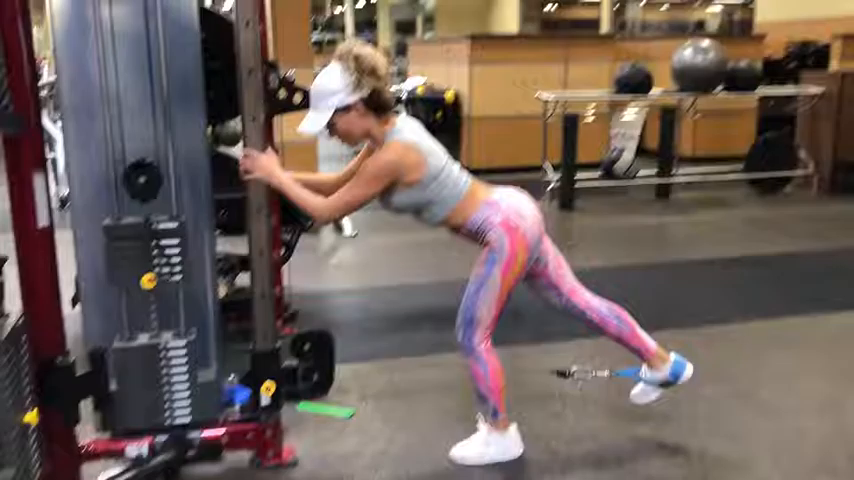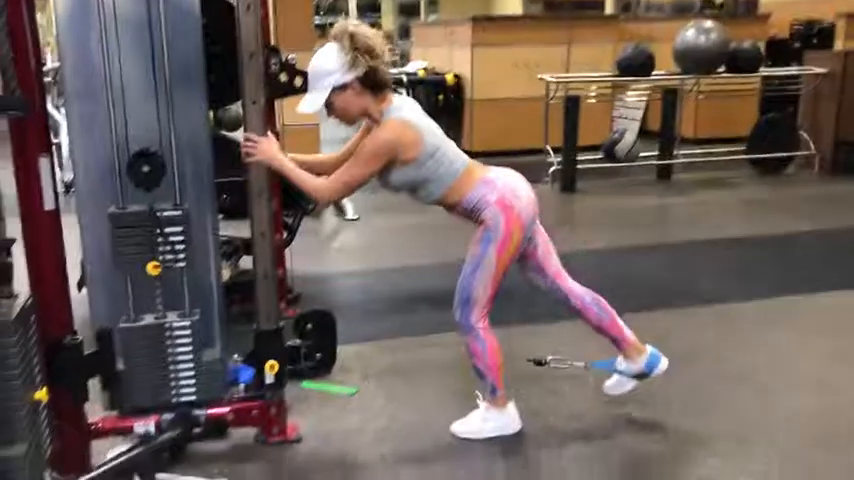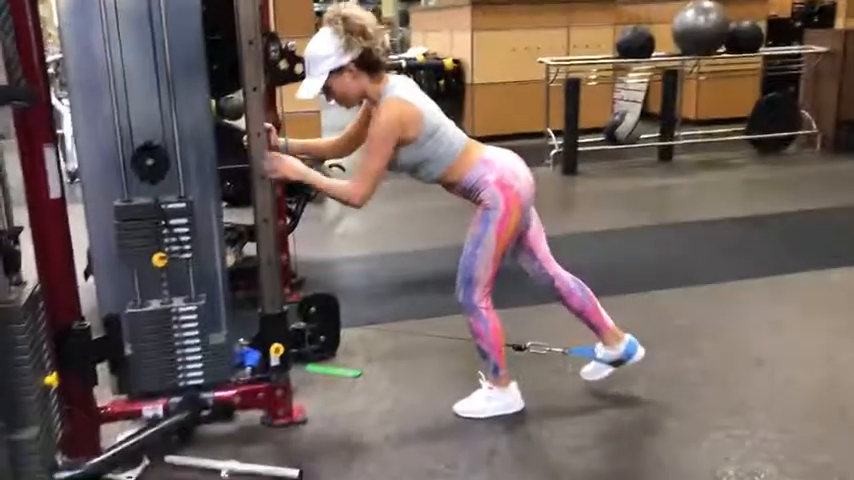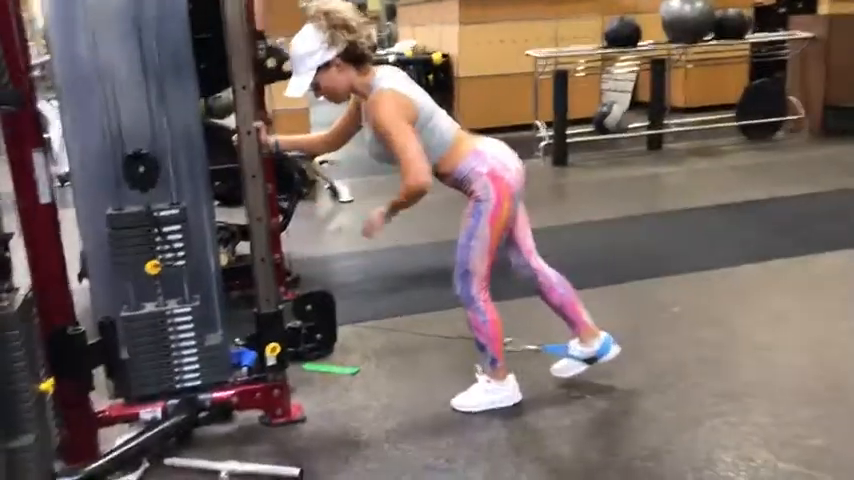
dt=0.2s
person 1, frame 1
left shoulder: (391, 155)
right shoulder: (391, 132)
left elbow: (328, 210)
right elbow: (341, 182)
left wrist: (277, 178)
right wrist: (285, 175)
left hip: (505, 231)
right hip: (512, 214)
left knee: (472, 338)
right knee: (576, 301)
left ankle: (501, 435)
right ankle: (661, 364)
person 1, frame 2
left shoulder: (389, 133)
right shoulder: (386, 111)
left elbow: (329, 191)
right elbow: (339, 162)
left wrist: (279, 162)
right wrist: (284, 157)
left hip: (500, 209)
right hip: (507, 196)
left knee: (470, 316)
right knee: (560, 285)
left ankle: (500, 411)
right ankle: (637, 355)
person 1, frame 3
left shoulder: (389, 114)
right shoulder: (383, 94)
left elbow: (357, 193)
right elbow: (341, 146)
left wrist: (299, 172)
right wrist: (283, 144)
left hip: (498, 188)
right hip: (503, 177)
left knee: (472, 296)
right knee: (546, 271)
left ankle: (502, 390)
right ankle: (615, 344)
person 1, frame 4
left shoulder: (383, 102)
right shoulder: (369, 91)
left elbow: (417, 182)
right elbow: (330, 140)
left wrist: (385, 213)
right wrist: (273, 143)
left hip: (489, 178)
right hip: (493, 171)
left knee: (470, 289)
right knee: (530, 264)
left ankle: (500, 383)
right ankle: (591, 341)
